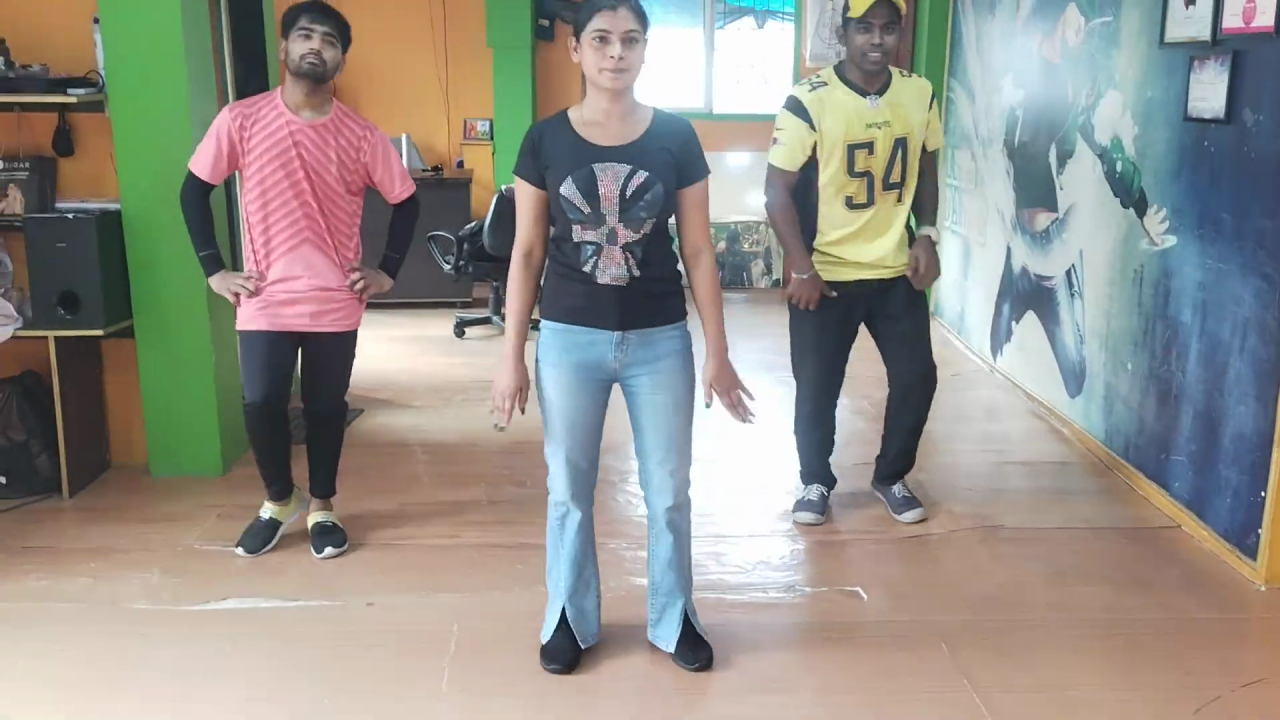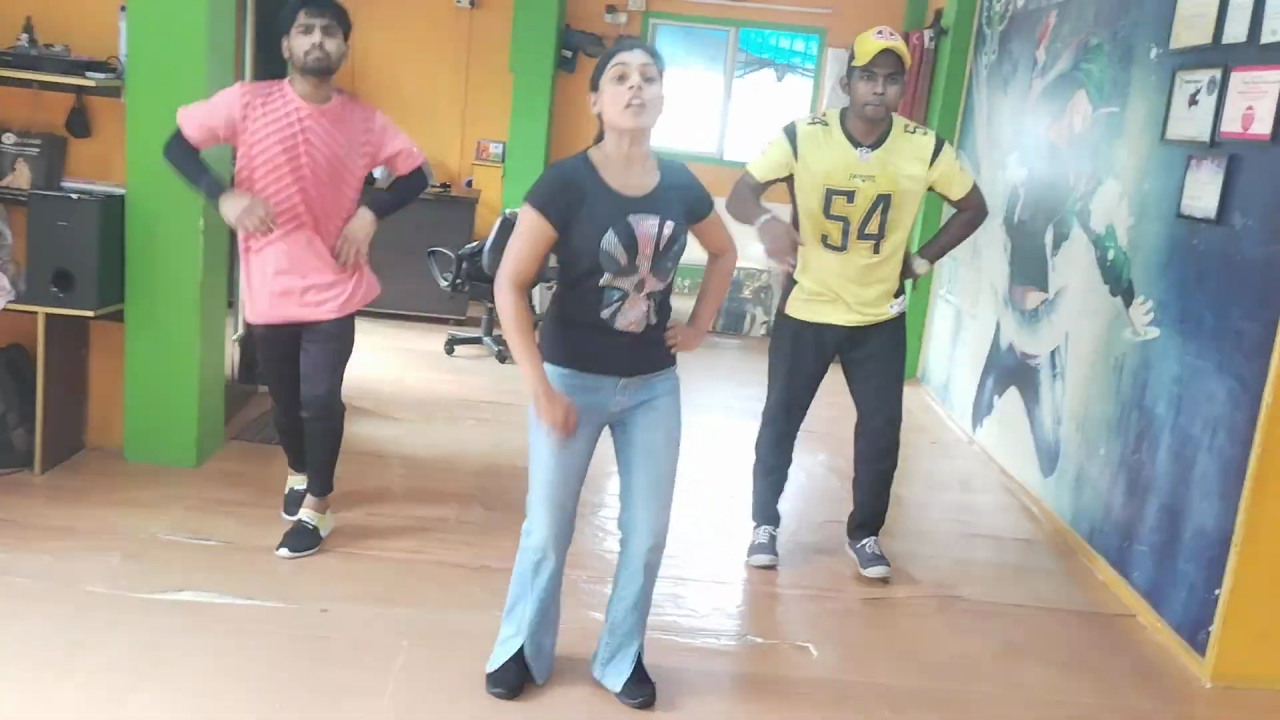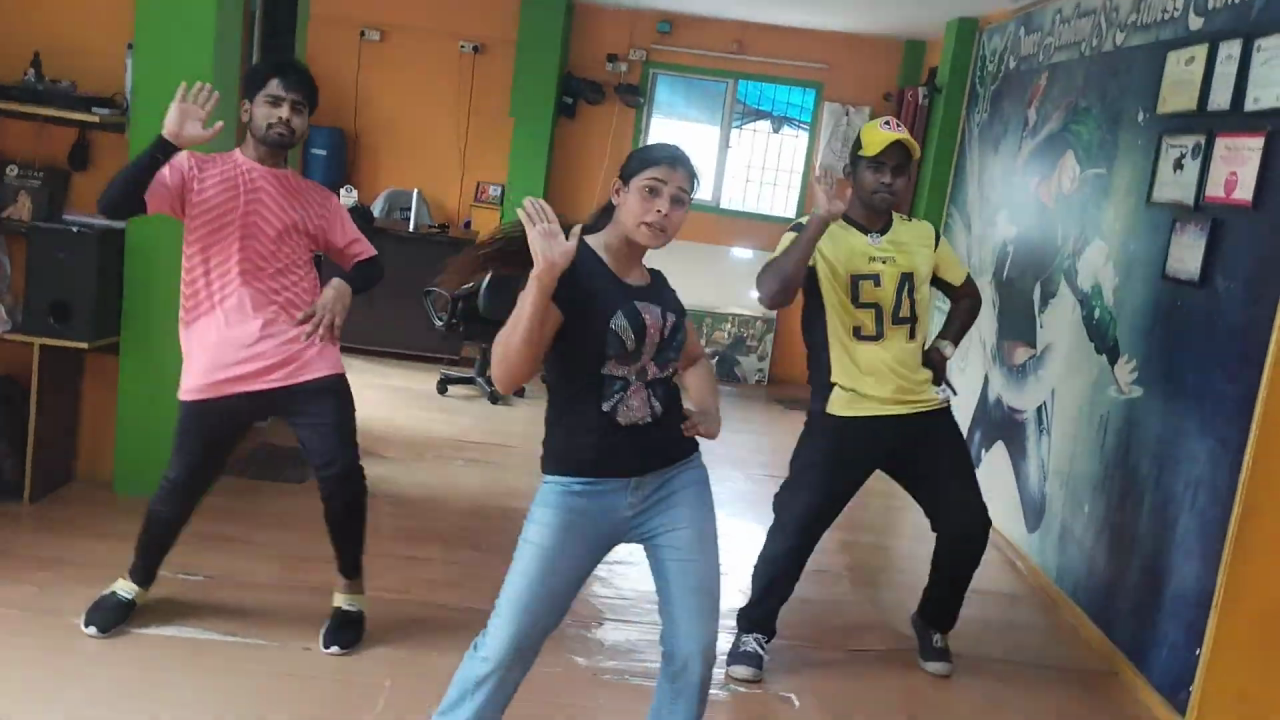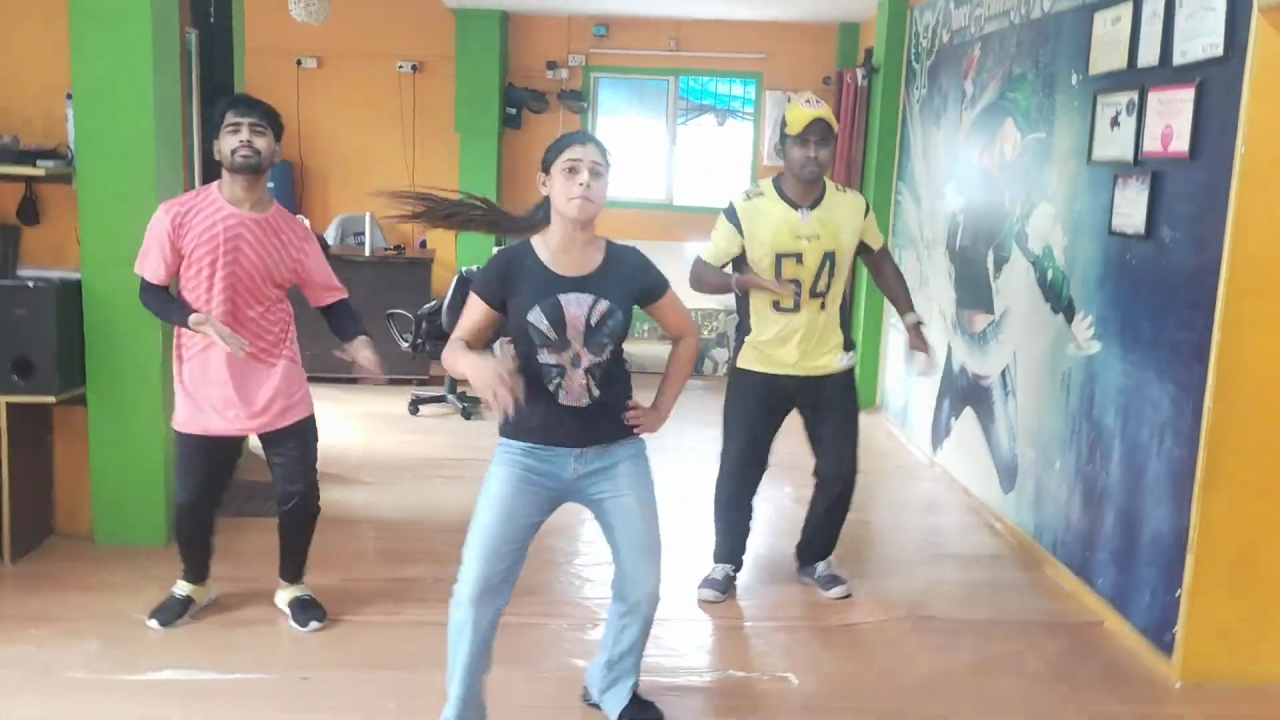
dt=1s
person 1, frame 1
left shoulder: (675, 137)
right shoulder: (545, 140)
left elbow: (699, 250)
right elbow: (528, 252)
left wrist: (718, 355)
right wrist: (512, 356)
left hip: (659, 340)
right hip: (569, 338)
left knee: (668, 489)
right knee: (569, 488)
left ankle: (673, 617)
right ankle: (569, 618)
person 1, frame 2
left shoulder: (679, 184)
right shoulder: (568, 181)
left elbow: (723, 251)
right elbow: (510, 283)
left wrist: (698, 325)
right wrist: (540, 387)
left hip: (653, 385)
right hip: (574, 380)
left knee: (647, 534)
right knee: (548, 532)
left ankle: (621, 658)
right ankle: (522, 647)
person 1, frame 3
left shoulder: (661, 290)
right shoulder: (568, 269)
left elbow: (696, 359)
right elbow: (507, 375)
left wrist: (710, 413)
right wrist: (543, 276)
left hip: (676, 484)
right hip: (579, 488)
left knee: (694, 648)
right knee: (507, 642)
person 1, frame 4
left shoulder: (629, 266)
right shoulder: (509, 267)
left elbow: (687, 335)
right elbow: (455, 350)
left wrist: (661, 410)
right wrist: (480, 371)
left hip: (614, 454)
right hip: (528, 455)
left knee: (642, 587)
right knee: (476, 588)
person 2, frame 1
left shoulder: (360, 134)
right shoulder: (240, 120)
left elbow: (405, 200)
right elbow: (194, 190)
left wrist: (386, 271)
right wrist: (214, 270)
left hip: (335, 298)
right hip: (267, 294)
left knee: (326, 405)
right knee: (263, 402)
left ankle: (320, 507)
right ankle: (277, 500)
person 2, frame 2
left shoulder: (363, 121)
right shoulder: (247, 103)
left elbow: (416, 172)
right elbow: (178, 144)
left wrist: (371, 211)
right wrist: (223, 196)
left hip: (331, 287)
right hip: (267, 284)
left knee: (320, 396)
right knee: (283, 393)
left ankle: (317, 507)
right ankle: (300, 472)
person 2, frame 3
left shoulder: (318, 200)
right shoulder: (195, 172)
left elbow: (368, 262)
right elbow: (114, 206)
left wrist: (344, 285)
right wrist: (169, 142)
left hip: (305, 359)
right hip: (218, 362)
left knee: (342, 475)
right knee: (182, 485)
left ankle: (349, 591)
right ankle: (134, 583)
person 2, frame 4
left shoulder: (292, 231)
right shoulder: (178, 215)
left elbow: (331, 299)
right elbow: (151, 290)
left wrist: (359, 339)
right wrist: (195, 320)
left hip: (279, 392)
right hip: (205, 390)
left knee: (300, 498)
right knee: (192, 503)
left ankle: (292, 587)
right ankle: (192, 583)
person 3, frame 1
left shoulder: (920, 94)
right shoulder: (808, 101)
right elbow: (778, 190)
left wrist: (926, 236)
right wrist: (801, 269)
left hip: (897, 270)
right hip: (826, 274)
left knee: (917, 377)
right knee: (817, 387)
left ankle: (891, 477)
right ankle: (816, 481)
person 3, frame 2
left shoulder: (925, 148)
right shoulder: (803, 136)
left elbow: (973, 208)
right elbow: (739, 193)
left wrist: (921, 259)
right wrist: (769, 223)
left hip: (879, 318)
right hip: (806, 313)
left knee: (881, 429)
right knee: (780, 421)
left ankle: (864, 533)
right ankle: (766, 523)
person 3, frame 3
left shoulder: (924, 236)
right shoulder: (813, 235)
left elbow: (968, 295)
right elbow: (770, 293)
left wrist: (943, 347)
right wrist: (819, 222)
left hip: (922, 412)
right hip: (844, 414)
left knee: (968, 525)
right knee: (796, 526)
left ankle: (932, 626)
right ankle: (754, 630)
person 3, frame 4
left shoulder: (853, 205)
right shoulder: (746, 209)
left elbow: (881, 261)
right elbow: (699, 276)
left wrist: (910, 320)
right wrist: (739, 277)
left hip: (829, 367)
right hip: (760, 367)
left knee: (839, 472)
right knee: (740, 467)
left ankle: (814, 559)
right ankle: (726, 562)
person 4, frame 1
left shoulder: (1087, 81)
right shoulder: (1024, 77)
left elbow: (1113, 153)
left wrist: (1144, 213)
left hip: (1059, 243)
right hip: (1023, 238)
left knee: (1071, 364)
right knee: (1000, 349)
person 4, frame 2
left shoulder: (1089, 168)
right shoulder: (1033, 149)
left elbow: (1108, 245)
left wrist: (1130, 304)
left hip: (1045, 318)
right hip: (1014, 310)
left knee: (1046, 432)
right knee: (980, 415)
person 4, frame 3
left shoulder: (1079, 236)
right shoulder: (1020, 215)
left elbow: (1095, 305)
left wrist: (1115, 362)
left hip: (1033, 378)
right hip: (1000, 369)
left knee: (1032, 489)
right knee: (968, 462)
person 4, frame 4
left shoulder: (1025, 200)
right shoulder: (967, 188)
left elbow: (1047, 265)
left wrist: (1072, 319)
left hip: (994, 341)
right hip: (961, 335)
left knee: (1002, 449)
right knee: (939, 436)
